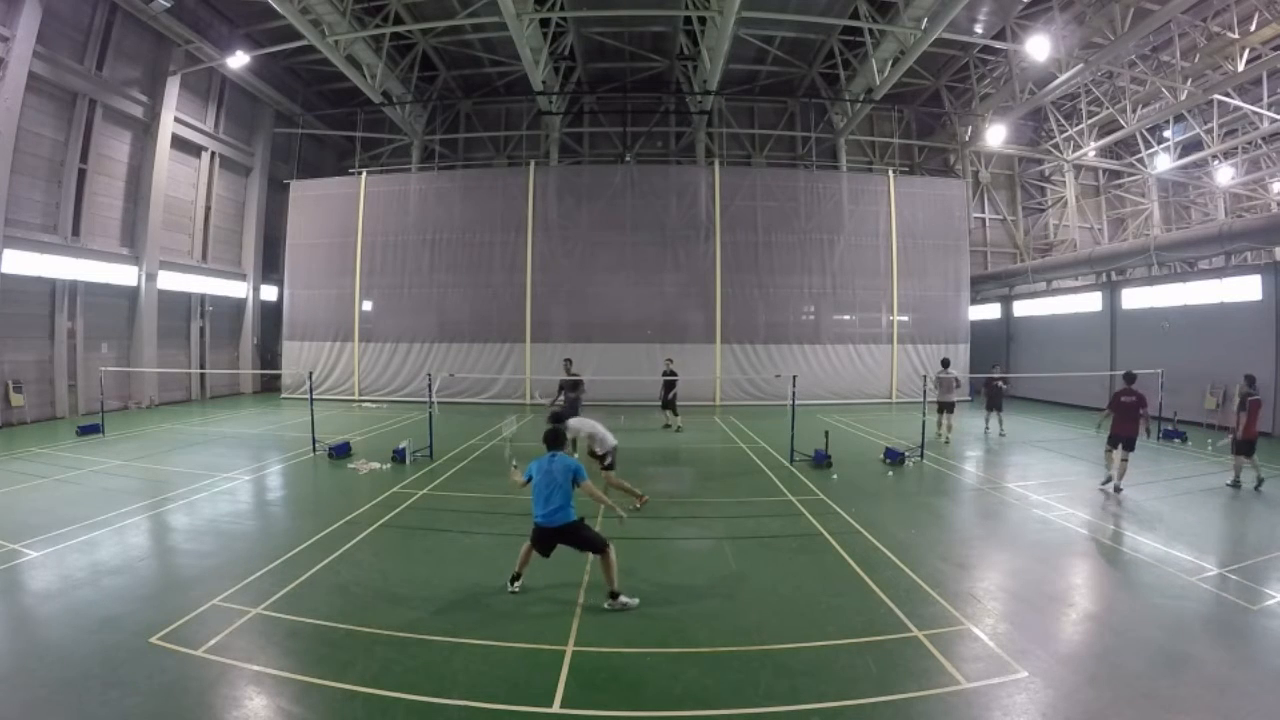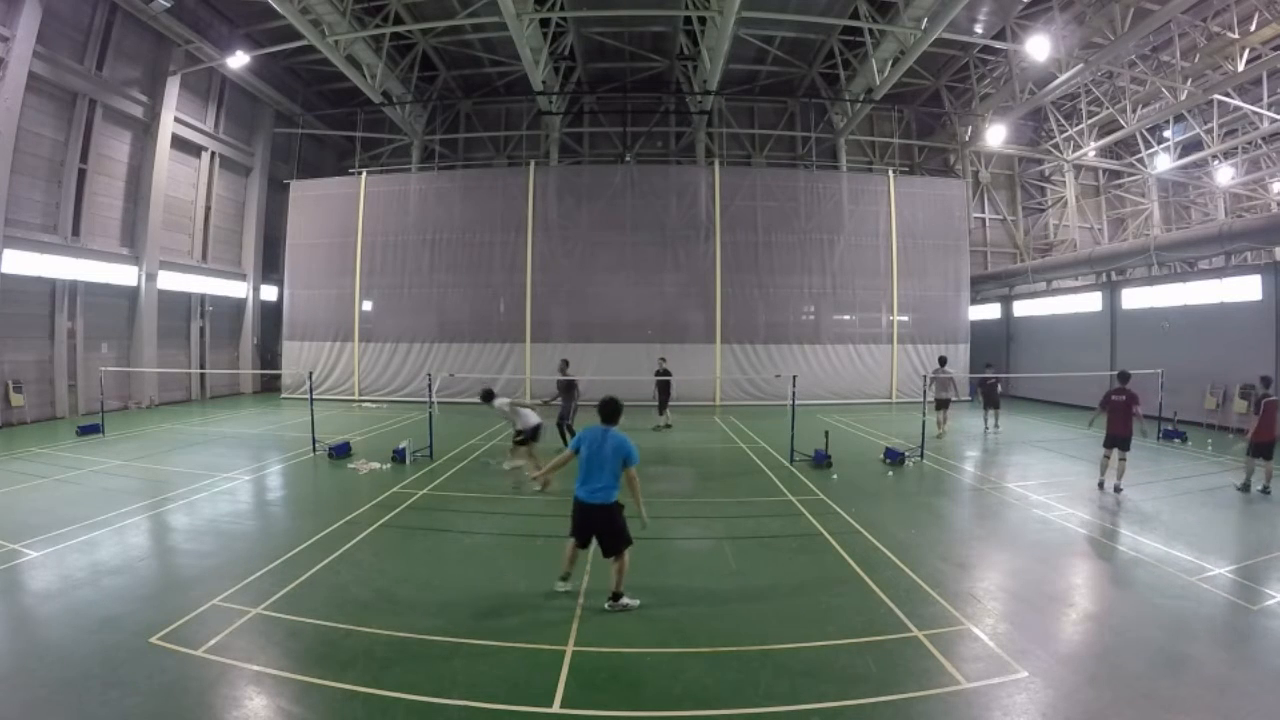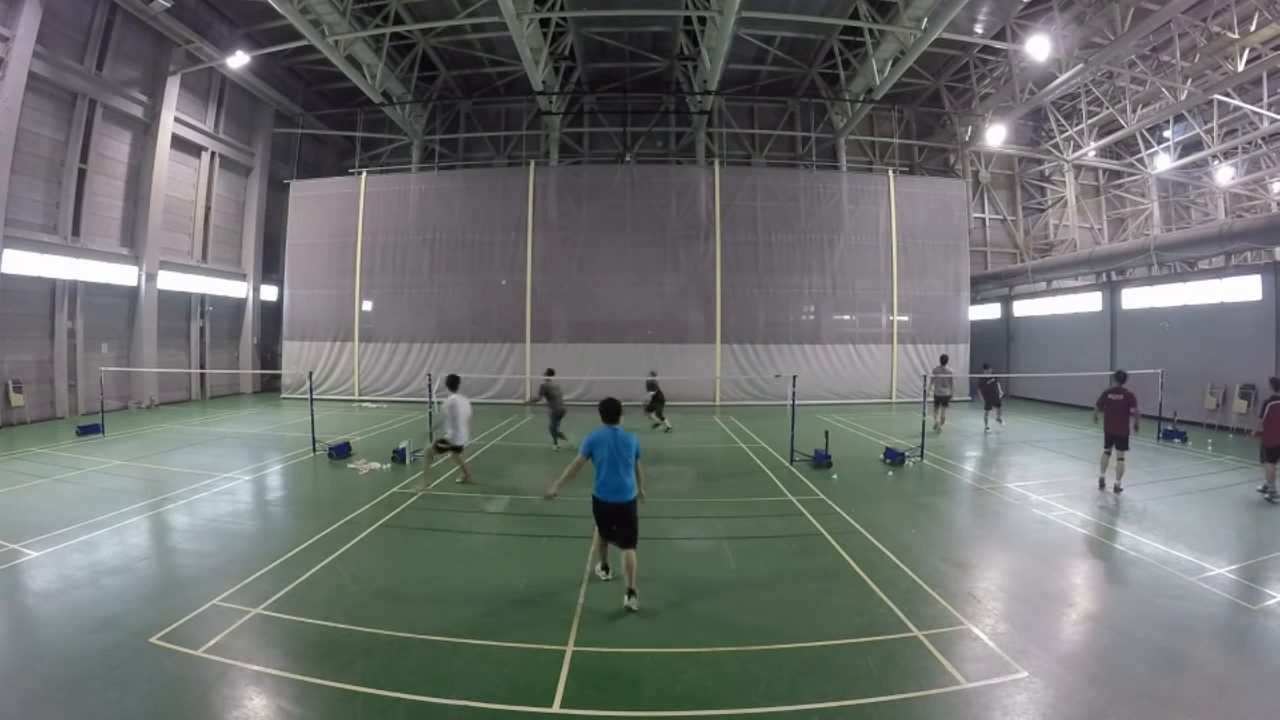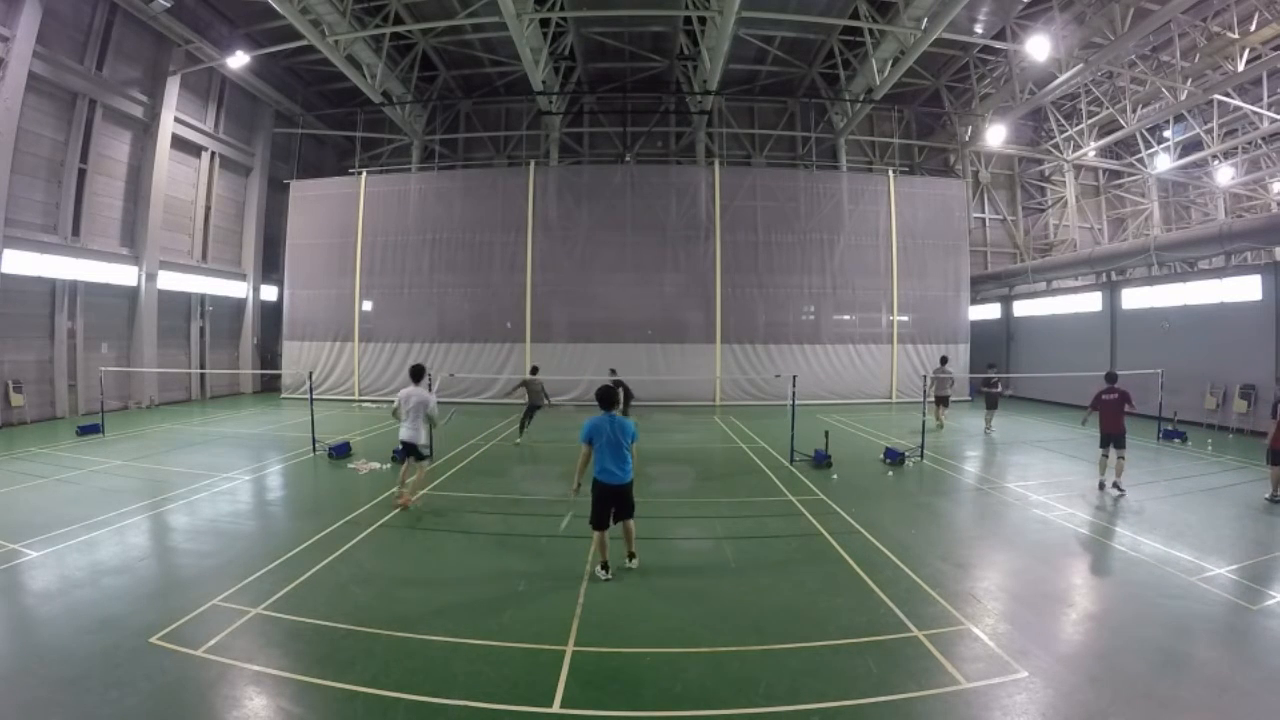
dt=0.4s
person 1, frame 1
left shoulder: (536, 464)
right shoulder: (572, 464)
left elbow: (520, 481)
right elbow: (591, 492)
left wrist: (514, 474)
right wrist: (616, 509)
left hip: (542, 524)
right hip: (568, 524)
left knee: (532, 543)
right knee: (606, 550)
left ankle: (515, 579)
right ankle: (614, 597)
person 1, frame 2
left shoulder: (585, 435)
right shoulder: (625, 443)
left elbow: (563, 459)
right elbow: (632, 479)
left wrist: (541, 474)
right wrist: (641, 508)
left hip: (582, 501)
right hip: (608, 504)
left knee: (576, 540)
right knee: (620, 551)
left ankle: (564, 578)
right ankle: (616, 597)
person 1, frame 3
left shoulder: (593, 438)
right shoulder: (631, 439)
left elbow: (576, 466)
right elbow: (638, 468)
left wrist: (556, 487)
right wrist: (641, 489)
left hip: (602, 498)
right hip: (627, 500)
left knee: (603, 533)
right knee: (628, 546)
left ankle: (604, 568)
right ankle: (630, 593)
person 1, frame 4
left shoulder: (592, 424)
right shoulder: (628, 424)
left elbow: (586, 454)
right elbow: (632, 453)
left wrist: (577, 479)
left hip: (602, 482)
right hip: (625, 481)
left knee: (600, 527)
right knee: (627, 519)
left ankle: (604, 567)
right ankle: (631, 557)
